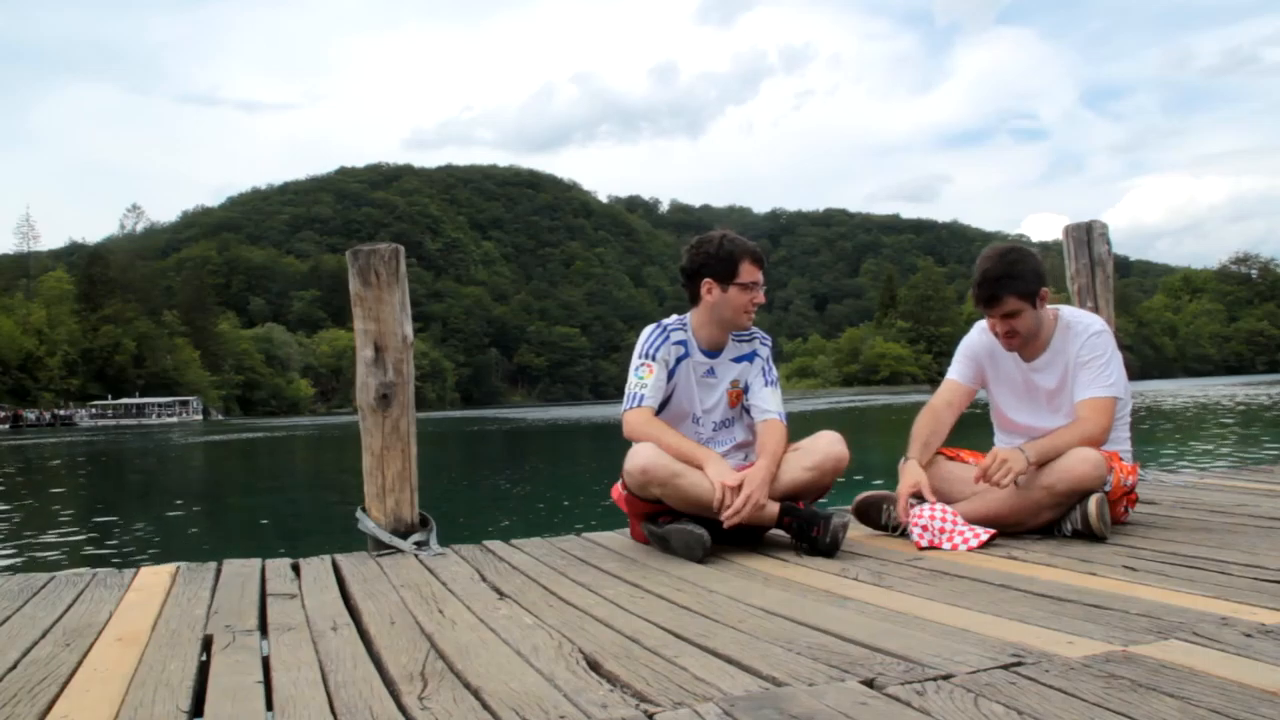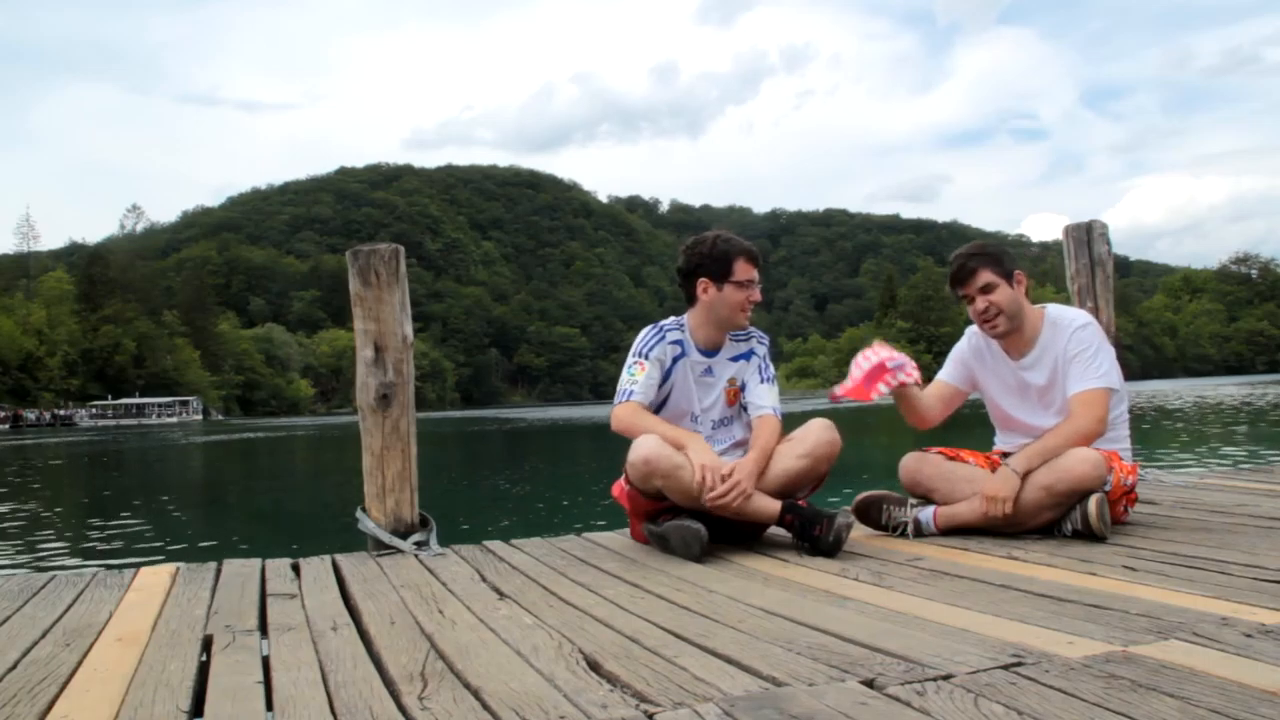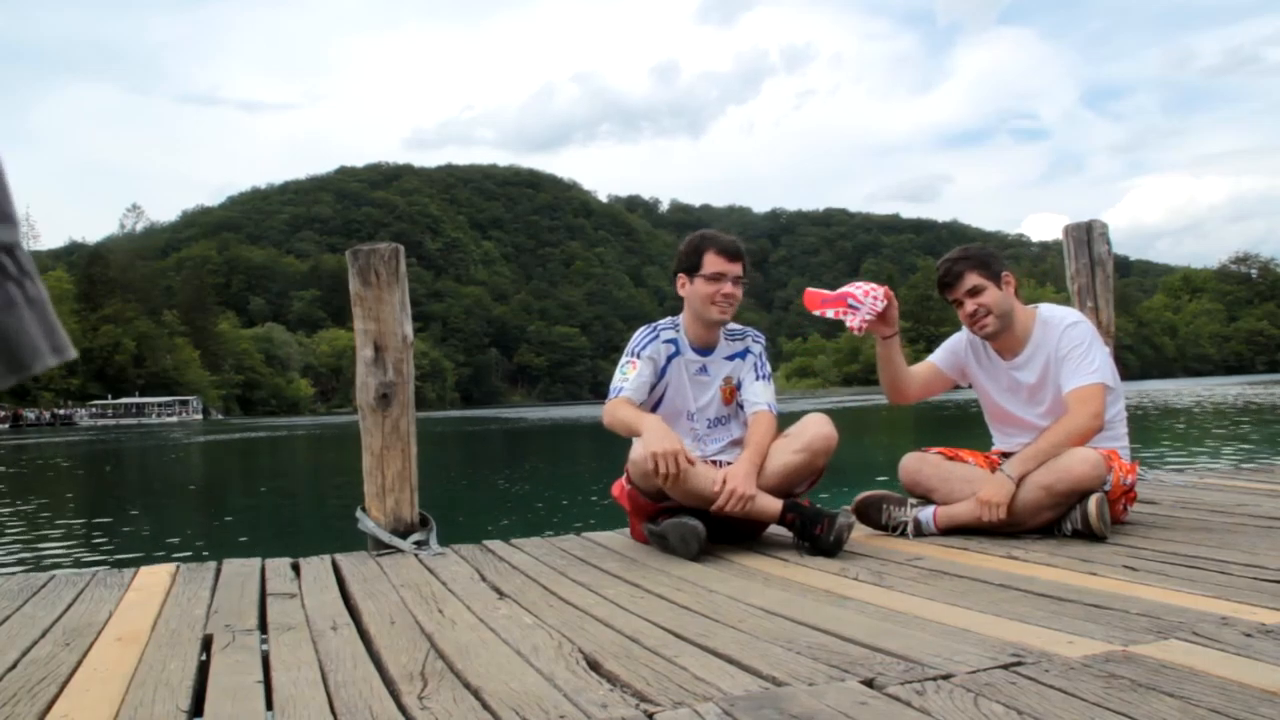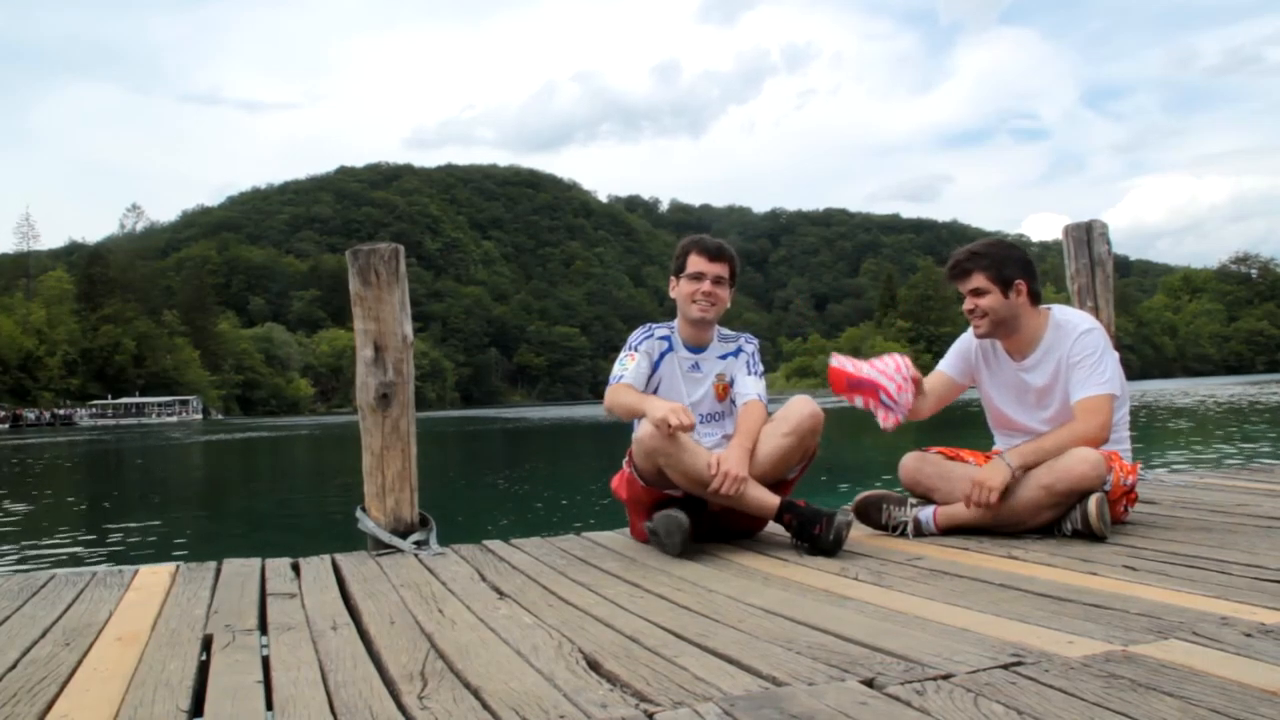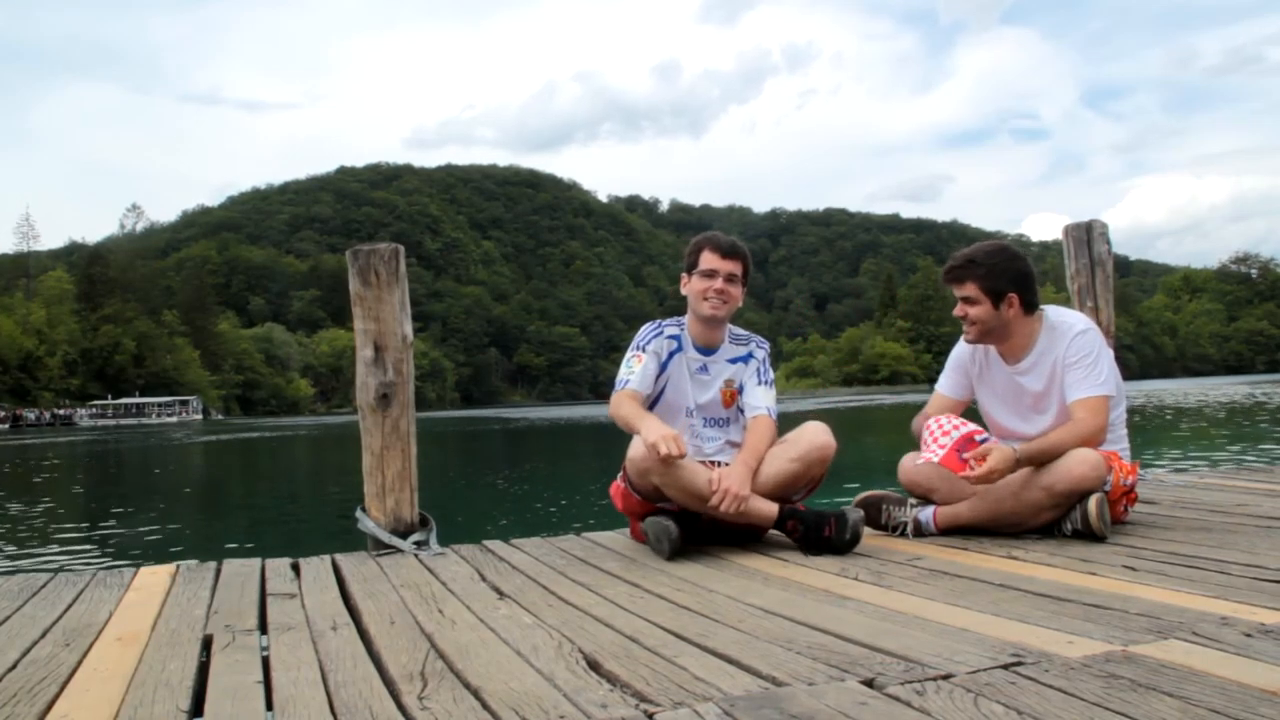
dt=0.5s
person 1, frame 1
left shoulder: (756, 346)
right shoulder: (661, 339)
left elbow: (771, 420)
right elbow: (635, 422)
left wrist: (762, 472)
right wrist: (710, 461)
left hip: (738, 480)
right hip: (675, 483)
left knee: (831, 449)
right knee: (642, 462)
left ankle: (688, 520)
right ankle: (793, 518)
person 1, frame 2
left shoulder: (753, 345)
right shoulder: (658, 340)
left elbow: (767, 418)
right elbow: (623, 417)
left wrist: (751, 464)
right wrist: (692, 442)
left hip: (734, 478)
right hip: (673, 483)
left knee: (823, 434)
right knee: (648, 452)
left ankle: (690, 520)
right ankle: (796, 517)
person 1, frame 3
left shoulder: (748, 344)
right shoulder: (652, 340)
left elbow: (762, 414)
right elbow: (614, 411)
left wrist: (746, 465)
right wrist: (651, 425)
left hip: (732, 480)
right hip: (671, 484)
left knee: (819, 430)
right knee: (646, 455)
left ankle: (689, 520)
right ankle: (796, 516)
person 1, frame 4
left shoulder: (742, 348)
right shoulder: (649, 340)
left elbow: (754, 406)
right elbow: (614, 398)
left wrist: (739, 450)
right wrist: (652, 405)
left hip: (728, 482)
right hip: (663, 488)
left knee: (805, 410)
right knee: (655, 430)
left ankle: (690, 516)
right ankle: (794, 516)
person 1, frame 5
left shoulder: (753, 350)
right shoulder: (657, 337)
left elbow: (762, 419)
right elbow: (621, 402)
left wrist: (742, 468)
right wrist: (649, 423)
left hip: (731, 481)
right hip: (666, 489)
left knee: (818, 439)
right knee: (645, 452)
left ankle: (686, 521)
right ankle: (794, 521)
person 2, frame 1
left shoulder: (1088, 334)
right shoulder: (981, 339)
left elbow: (1094, 428)
right elbow: (942, 407)
left wrist: (1026, 453)
right wrist: (914, 463)
left hip: (1095, 468)
right hip: (1013, 468)
left knee: (1082, 465)
right knee: (919, 466)
right ankle: (1062, 513)
person 2, frame 2
left shoulder: (1076, 329)
right shoulder: (973, 344)
left elbow: (1090, 423)
right elbow: (927, 414)
left wrist: (1015, 468)
right wrist: (901, 384)
left hip: (1094, 465)
right hip: (1015, 466)
left knee: (1082, 466)
right knee: (915, 466)
left ankle: (927, 519)
right ankle: (1058, 511)
person 2, frame 3
left shoulder: (1068, 328)
right shoulder: (967, 345)
left elbow: (1087, 419)
right elbow: (902, 392)
left wrist: (1010, 473)
right wrist: (888, 336)
left hip: (1095, 466)
right hip: (1013, 466)
left knee: (1082, 465)
right knee: (914, 466)
left ankle: (927, 518)
right ankle: (1059, 511)
person 2, frame 4
left shoulder: (1080, 333)
right shoulder: (976, 342)
left elbow: (1094, 429)
right elbow: (921, 404)
left wrist: (1009, 461)
left hip: (1094, 468)
right hip: (1015, 468)
left knee: (1082, 466)
right knee: (914, 467)
left ankle: (927, 518)
right ankle: (1057, 511)
person 2, frame 5
left shoulder: (1075, 334)
right shoulder: (971, 347)
left elbow: (1091, 430)
right elbow: (928, 417)
left wrist: (1016, 455)
right wrist: (931, 428)
left hip: (1095, 468)
right hip: (1013, 469)
left knee: (1083, 467)
right knee: (913, 466)
left ankle: (927, 518)
right ankle: (1059, 512)
